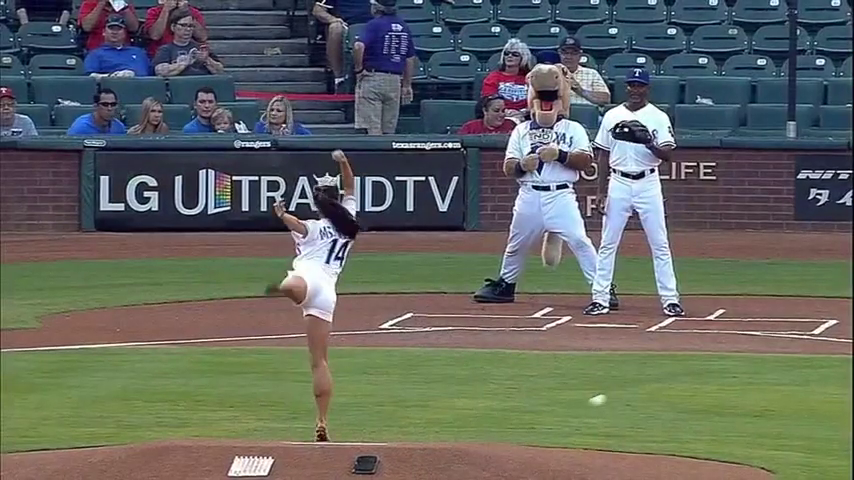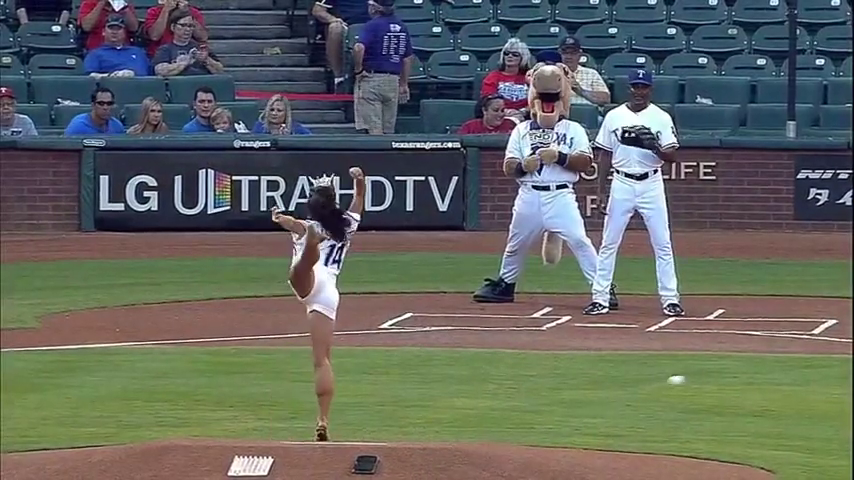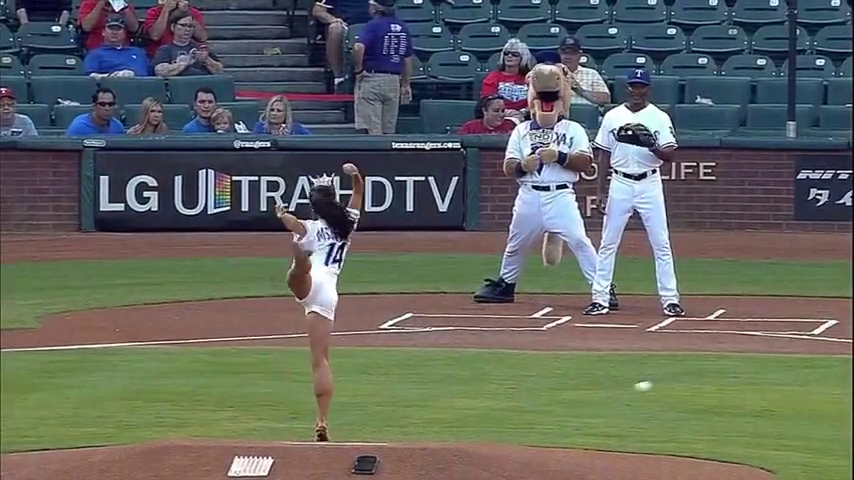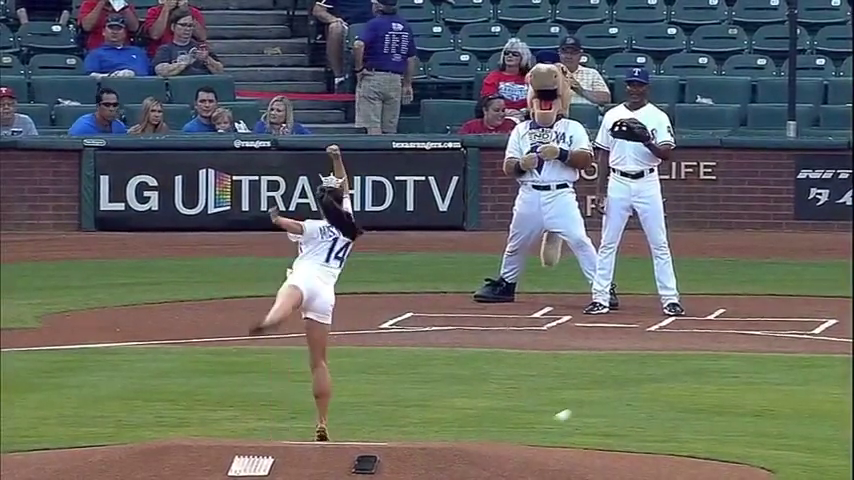
dt=1s
person 1, frame 1
left shoulder: (314, 227)
right shoulder: (346, 221)
left elbow: (297, 224)
right elbow: (349, 188)
left wrist: (282, 215)
right wrist: (343, 163)
left hip: (306, 278)
right hip: (327, 293)
right knee: (319, 361)
left ankle: (284, 288)
right ankle: (322, 423)
person 1, frame 2
left shoulder: (310, 228)
right shoulder: (346, 226)
left elbow: (296, 225)
right elbow: (359, 199)
left wrist: (283, 219)
right wrist: (359, 179)
left hip: (311, 282)
right hip: (329, 294)
right knee: (322, 361)
left ankle: (308, 256)
right ankle: (323, 423)
person 1, frame 3
left shoulder: (310, 229)
right shoulder: (346, 224)
left elbow: (296, 224)
right elbow: (358, 194)
left wrist: (284, 215)
right wrist: (355, 174)
left hip: (308, 283)
right hip: (328, 294)
right knee: (320, 361)
right ankle: (322, 423)
person 1, frame 4
left shoulder: (315, 227)
right shoulder: (348, 225)
left elbow: (294, 226)
right elbow: (344, 186)
left wrist: (278, 219)
right wrist: (337, 158)
left hip: (302, 280)
right hip: (325, 294)
left knee: (284, 306)
right knee: (318, 362)
left ankle: (268, 321)
right ankle: (322, 425)
person 2, frame 1
left shoulder: (659, 117)
right shoulder: (612, 116)
left elbow: (667, 155)
right elbow: (604, 155)
left wrist: (650, 144)
right wrist: (600, 190)
left hip: (648, 185)
right hip: (619, 184)
left knee: (660, 244)
right knee: (607, 244)
left ankle: (670, 299)
right ankle: (600, 298)
person 2, frame 2
left shoulder: (662, 118)
right shoulder: (614, 116)
left elbow: (672, 156)
right elbow: (605, 155)
left wrist: (655, 148)
right wrist: (601, 190)
left hip: (651, 185)
right hip: (621, 185)
left knee: (662, 244)
right knee: (609, 244)
left ankle: (670, 299)
right ankle: (600, 298)
person 2, frame 3
left shoulder: (660, 117)
right shoulder: (612, 116)
left elbow: (670, 156)
right elbow: (604, 156)
left wrist: (653, 147)
right wrist: (600, 190)
left hip: (649, 185)
right hip: (620, 185)
left knee: (661, 244)
right knee: (608, 244)
left ankle: (670, 299)
right ankle: (600, 299)
person 2, frame 4
left shoulder: (658, 117)
right shoulder: (612, 115)
left elbow: (667, 154)
right elbow: (604, 154)
left wrist: (648, 143)
right wrist: (600, 189)
left hip: (647, 184)
right hip: (618, 184)
left knee: (659, 244)
right knee: (608, 243)
left ankle: (670, 299)
right ankle: (600, 298)
person 3, frame 1
left shoulder: (572, 129)
right shoulder: (522, 130)
left elbow: (586, 161)
right elbow: (508, 168)
left wrist: (560, 155)
right wrist: (522, 166)
left hip: (560, 197)
right hip: (528, 197)
left knee: (579, 241)
right knee: (516, 244)
left ankle: (603, 290)
right ankle: (504, 286)
person 3, frame 2
left shoulder: (573, 128)
right shoulder: (521, 130)
left elbow: (586, 162)
right elbow: (508, 167)
left wrist: (559, 156)
right wrist: (522, 166)
left hip: (560, 196)
right hip: (528, 196)
left knee: (578, 240)
right knee: (516, 244)
right ankle: (504, 285)
person 3, frame 3
left shoulder: (573, 128)
right shoulder: (521, 130)
left elbow: (586, 162)
right elbow: (508, 168)
left wrist: (559, 156)
right wrist: (522, 165)
left hip: (560, 196)
right hip: (528, 196)
left knee: (578, 241)
right knee: (516, 244)
right ankle: (504, 285)
person 3, frame 4
left shoulder: (572, 127)
right shoulder: (521, 129)
left elbow: (586, 160)
right elbow: (508, 167)
left wrist: (560, 153)
right wrist: (521, 165)
left hip: (560, 195)
right hip: (529, 196)
left knee: (579, 240)
right knee: (517, 243)
left ankle: (604, 289)
right ankle: (504, 285)
person 4, frame 1
left shoulder: (375, 24)
right shoulder: (403, 26)
left elbow: (359, 47)
right elbow: (410, 59)
left wrist: (358, 69)
right wrist: (407, 84)
left hip: (372, 78)
right hip: (394, 81)
left knee: (373, 128)
right knee: (389, 130)
person 4, frame 2
left shoulder: (373, 25)
right shoulder: (402, 27)
left elbow: (359, 48)
right elbow: (408, 58)
left wrist: (358, 70)
right wrist: (404, 84)
left hip: (371, 79)
right hip: (392, 81)
left knee: (374, 128)
right knee: (388, 131)
person 4, frame 3
left shoulder: (374, 25)
right shoulder: (403, 27)
left elbow: (358, 47)
right elbow: (408, 59)
left wrist: (358, 70)
right wrist: (405, 84)
left hip: (372, 79)
right hip: (393, 81)
left knee: (374, 128)
right knee: (388, 131)
person 4, frame 4
left shoulder: (375, 24)
right shoulder: (405, 26)
left elbow: (358, 45)
right elbow: (411, 58)
left wrist: (359, 68)
right wrist: (407, 84)
left hip: (373, 78)
right hip: (395, 80)
left knee: (373, 127)
right knee: (389, 130)
